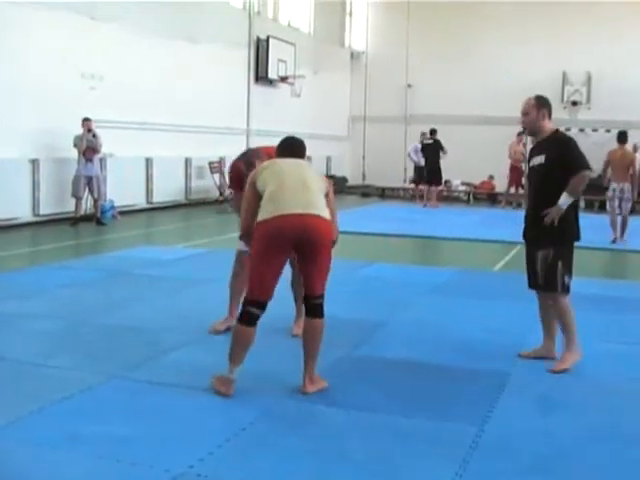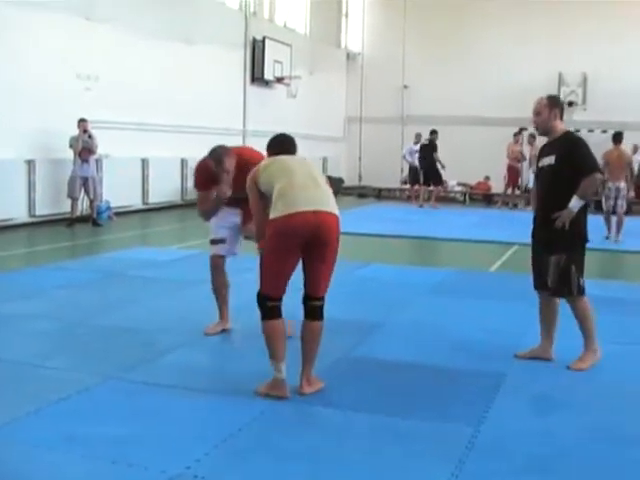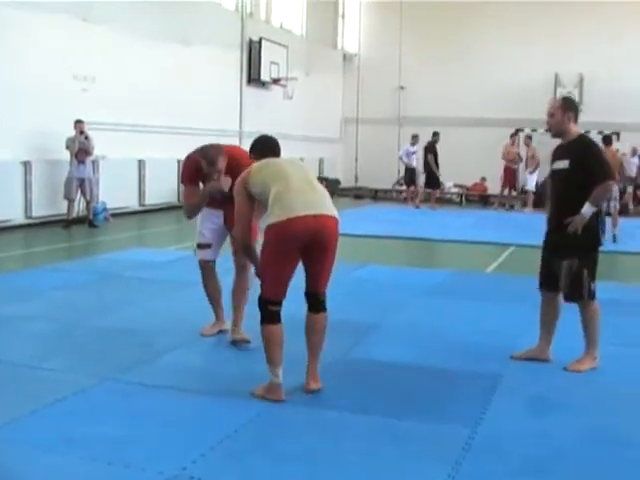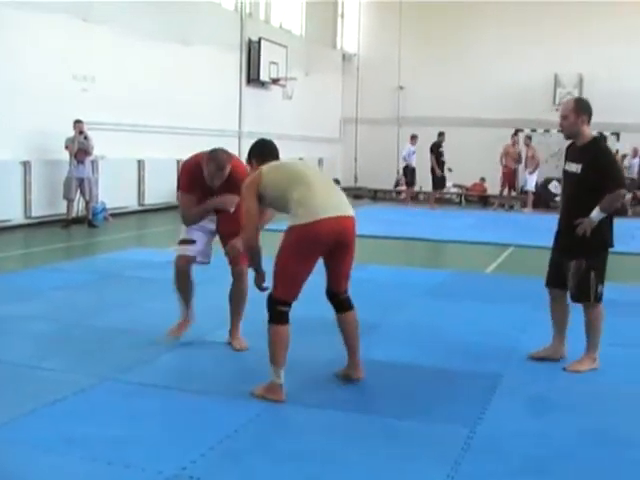
dt=0.3s
person 1, frame 1
left shoulder: (562, 142)
right shoulder: (535, 148)
left elbow: (583, 174)
left wrist: (561, 206)
left hip: (557, 229)
right hip: (536, 228)
left knee: (556, 290)
right knee: (542, 290)
left ankle: (571, 348)
right ankle: (548, 345)
person 1, frame 2
left shoulder: (573, 144)
right shoulder: (545, 149)
left elbow: (594, 176)
left wrist: (573, 208)
left hip: (567, 233)
right hip: (543, 230)
left knee: (572, 292)
right knee: (545, 291)
left ankle: (591, 349)
right ankle: (545, 347)
person 1, frame 3
left shoulder: (588, 148)
right shoulder: (559, 150)
left elbow: (606, 183)
left wrist: (585, 214)
left hip: (580, 236)
right hip: (556, 233)
left knee: (584, 297)
right knee: (548, 291)
left ankle: (591, 355)
right ankle: (543, 348)
person 1, frame 4
left shoulder: (600, 153)
right shoulder: (571, 149)
left elbow: (618, 192)
left wrist: (593, 218)
right wrist: (564, 214)
left hip: (590, 237)
right hip: (566, 233)
left knee: (589, 298)
right knee: (556, 289)
left ankle: (591, 355)
right ankle: (557, 346)
person 2, frame 1
left shoulder: (261, 171)
right shoulder: (319, 175)
left elbow: (246, 228)
right elbow: (334, 233)
left wrist: (262, 259)
right wrist: (311, 258)
left hip: (276, 221)
right hip: (317, 221)
left knee: (254, 304)
right knee: (315, 301)
left ankle: (229, 379)
right ankle: (310, 378)
person 2, frame 2
left shoulder: (258, 171)
right shoulder: (312, 166)
left elbow: (260, 229)
left wrist: (273, 255)
left hip: (287, 218)
right hip: (327, 217)
left knee: (269, 299)
right knee: (315, 302)
left ankle: (279, 381)
right ankle: (307, 379)
person 2, frame 3
left shoulder: (246, 177)
right shoulder: (298, 165)
left elbow: (241, 235)
left wrist: (259, 266)
left hip: (288, 221)
right hip: (327, 218)
left knee: (270, 304)
right knee: (317, 296)
left ankle: (276, 385)
right ankle: (313, 375)
person 2, frame 4
left shoulder: (253, 181)
right shoulder: (300, 167)
left elbow: (250, 240)
left wrist: (258, 272)
right wrist: (296, 263)
left hip: (311, 223)
right hip: (346, 218)
left knee: (279, 304)
right knee: (339, 294)
left ankle: (276, 385)
right ankle: (354, 366)
person 3, frame 1
right shoulder: (236, 169)
right elbow: (239, 209)
left knee: (296, 260)
right knee: (242, 258)
left ankle: (300, 318)
right ankle: (230, 317)
person 3, frame 2
left shoulder: (252, 161)
right shoulder: (203, 169)
right elbow: (204, 213)
right wrist: (218, 198)
right hip: (226, 208)
right knee: (216, 261)
right ankle: (224, 319)
person 3, frame 3
left shoulder: (241, 160)
right shoulder: (191, 163)
right elbow: (189, 212)
left wrist: (248, 223)
right wrist: (208, 191)
right hip: (212, 209)
left knee: (242, 262)
right knee: (205, 263)
left ankle: (236, 327)
right ankle: (219, 320)
person 3, frame 4
left shoulder: (239, 173)
right shoulder: (190, 168)
right elbow: (187, 218)
right wrist: (212, 203)
left hip: (233, 213)
right hip: (202, 214)
left knee: (240, 272)
right knee: (182, 263)
left ankle: (235, 332)
right ankle: (186, 316)
